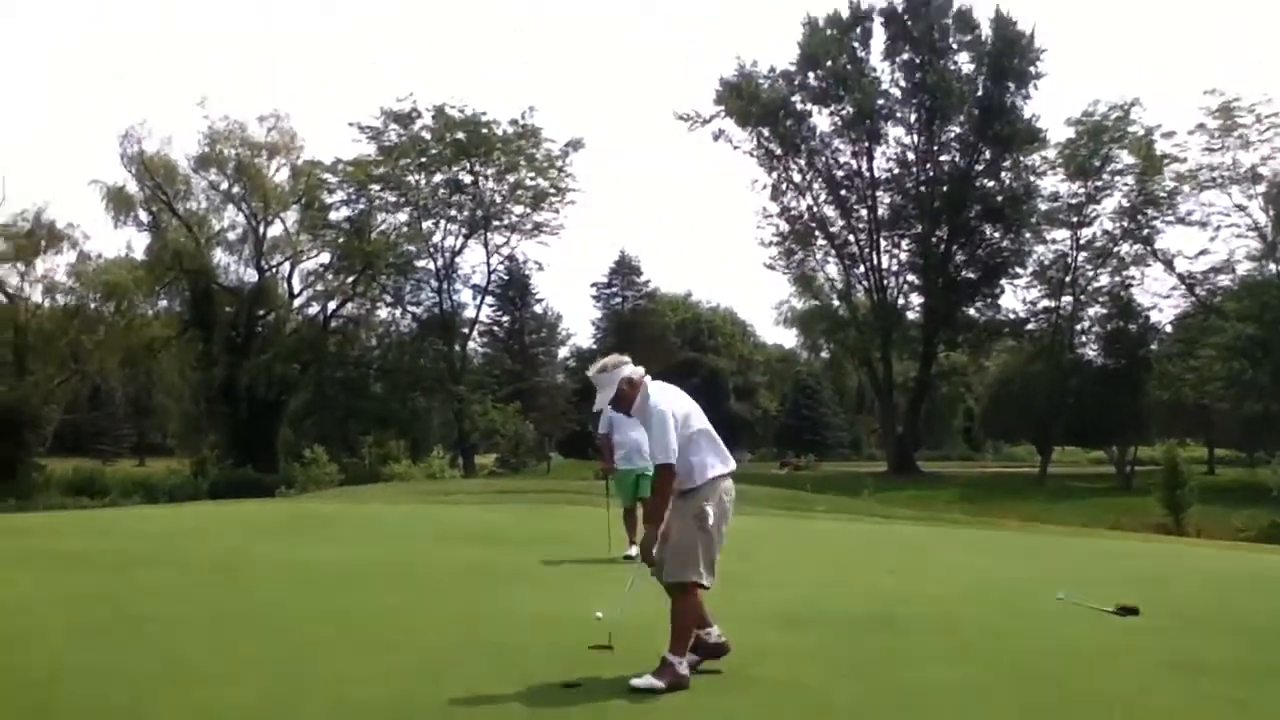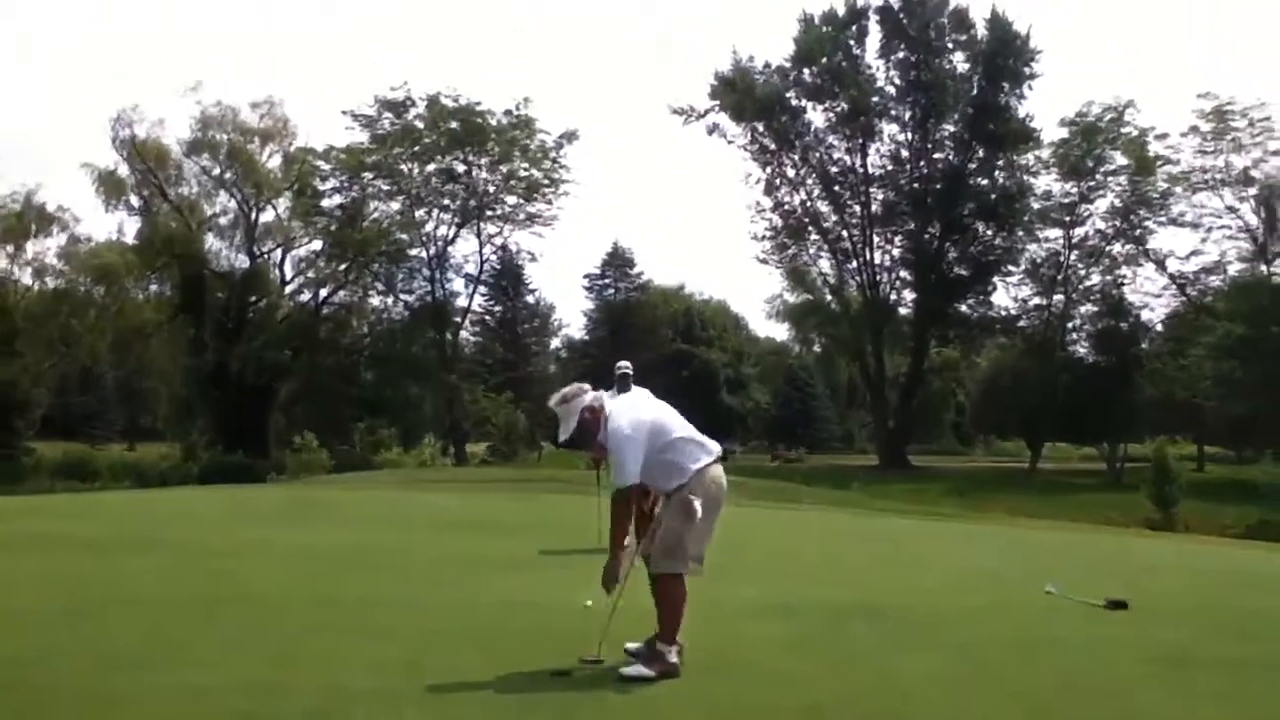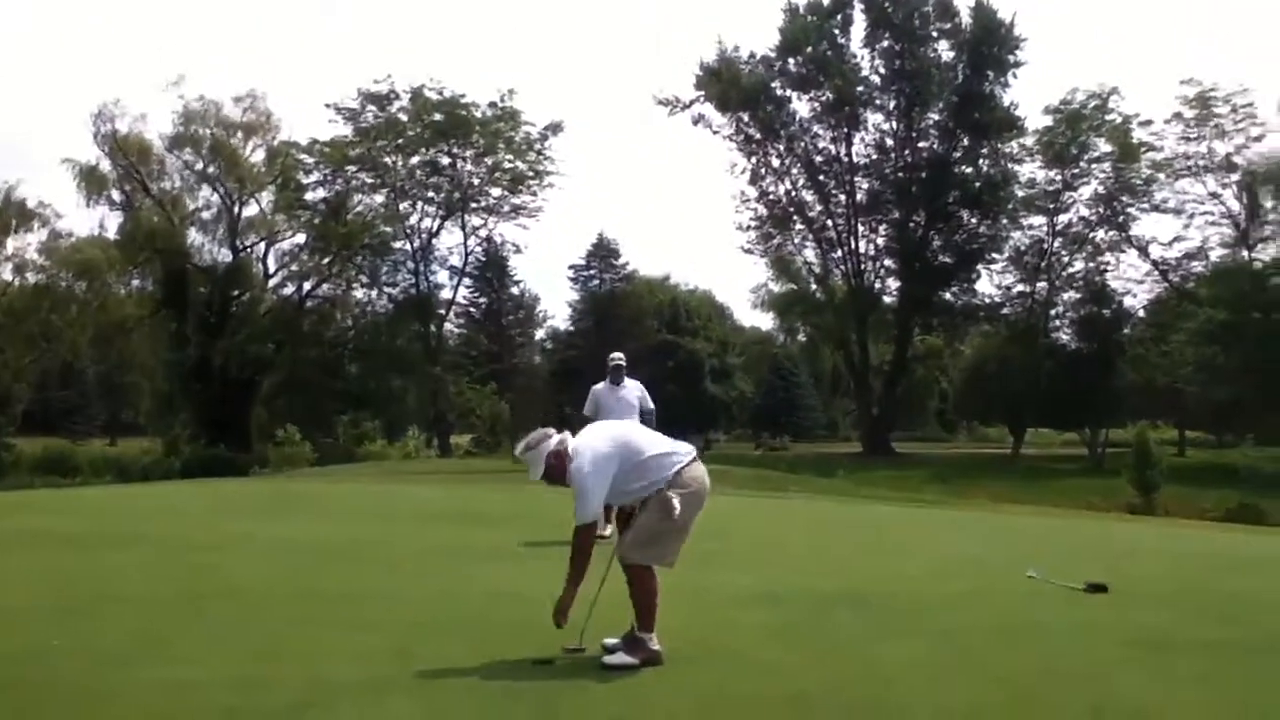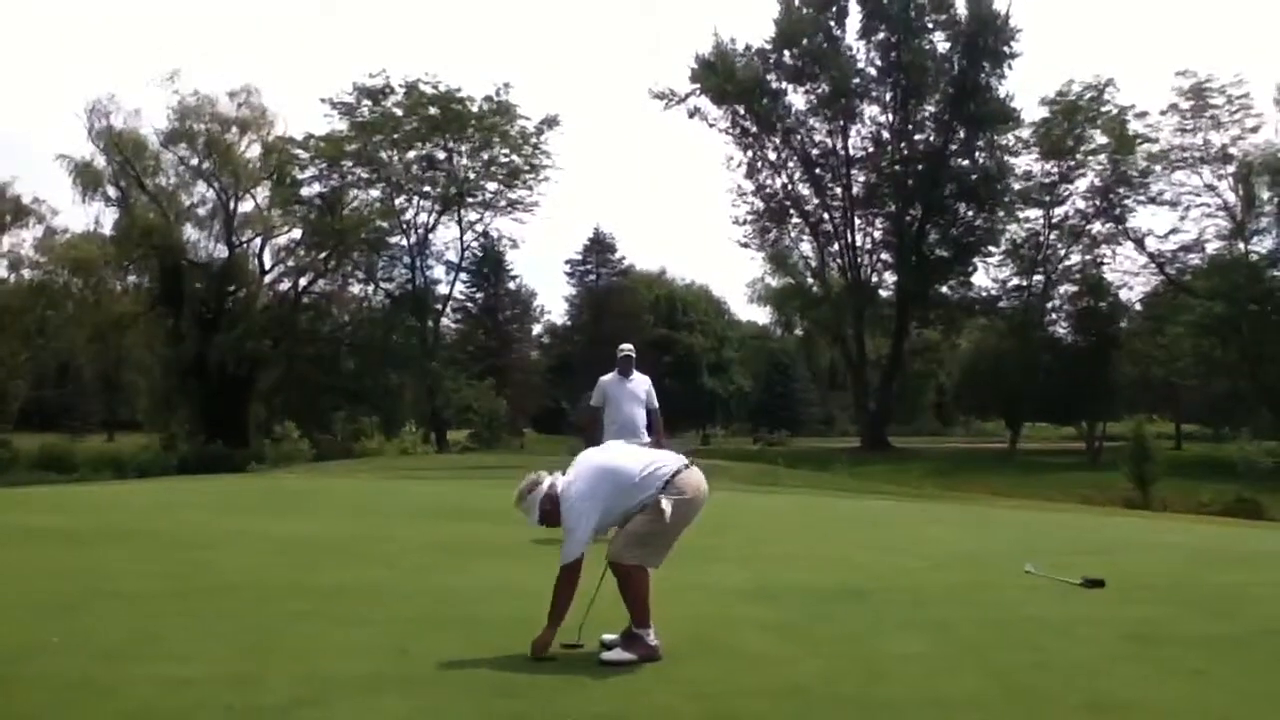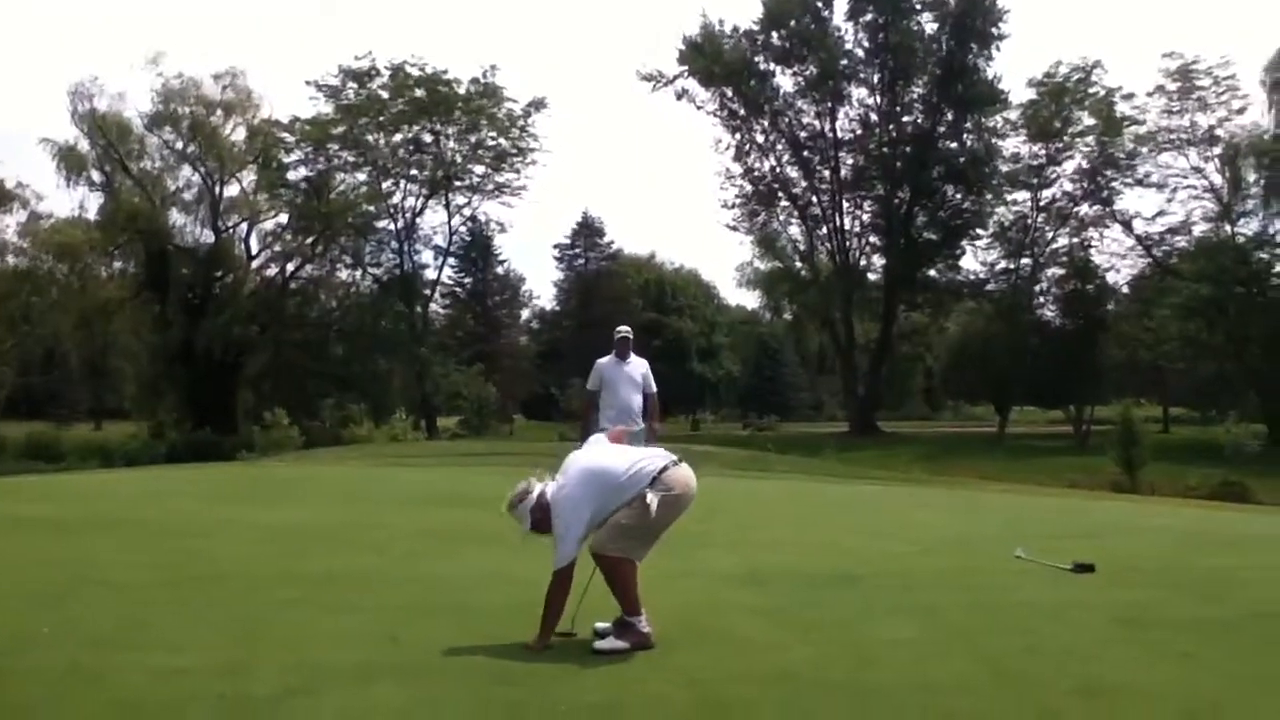
dt=0.2s
person 1, frame 1
left shoulder: (656, 406)
right shoulder: (654, 396)
left elbow: (666, 472)
left wrist: (651, 530)
right wrist: (655, 516)
left hip: (707, 489)
right hip: (690, 490)
left knee: (683, 575)
right knee: (666, 568)
left ankle: (677, 665)
right ankle: (709, 635)
person 1, frame 2
left shoulder: (620, 428)
right shoulder: (621, 406)
left elbow: (625, 497)
left wrist: (614, 555)
right wrist: (647, 505)
left hip: (700, 482)
right hip: (688, 481)
left knee: (667, 565)
right knee: (654, 557)
left ankle: (666, 654)
right ankle: (666, 640)
person 1, frame 3
left shoulder: (584, 466)
right shoulder: (585, 441)
left elbow: (584, 534)
left wrist: (569, 591)
right wrist: (627, 515)
left hip: (684, 482)
right hip: (685, 476)
left knee: (635, 557)
right knee: (635, 554)
left ankle: (647, 643)
right ankle: (641, 633)
person 1, frame 4
left shoulder: (574, 504)
right shoulder: (581, 466)
left elbow: (569, 574)
right elbow: (633, 445)
left wrist: (548, 631)
left hip: (680, 489)
right hip: (686, 478)
left knee: (622, 558)
right knee: (630, 555)
left ankle: (645, 640)
right ankle: (639, 631)
person 1, frame 5
left shoulder: (565, 509)
right shoulder: (571, 467)
left elbow: (562, 579)
right elbow: (621, 432)
left wrist: (543, 636)
left hip: (668, 485)
right hip: (677, 473)
left knee: (605, 549)
right knee: (617, 546)
left ankle: (637, 627)
right ankle: (632, 618)
